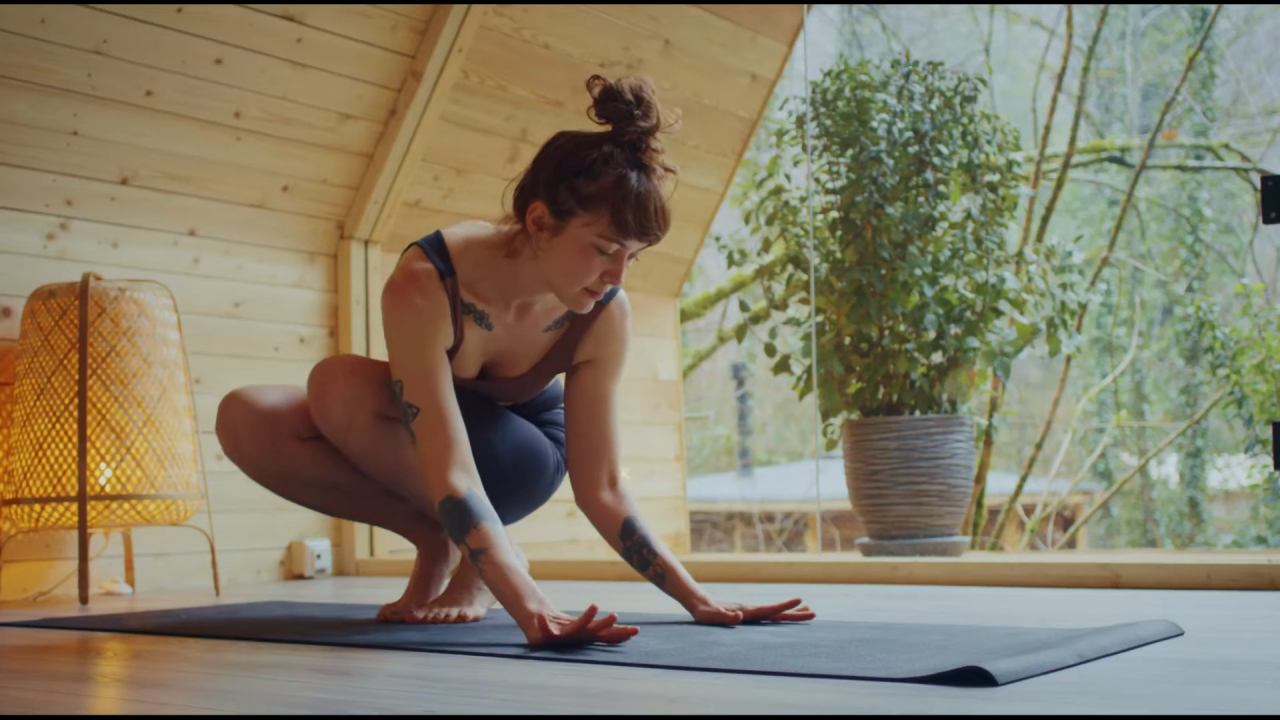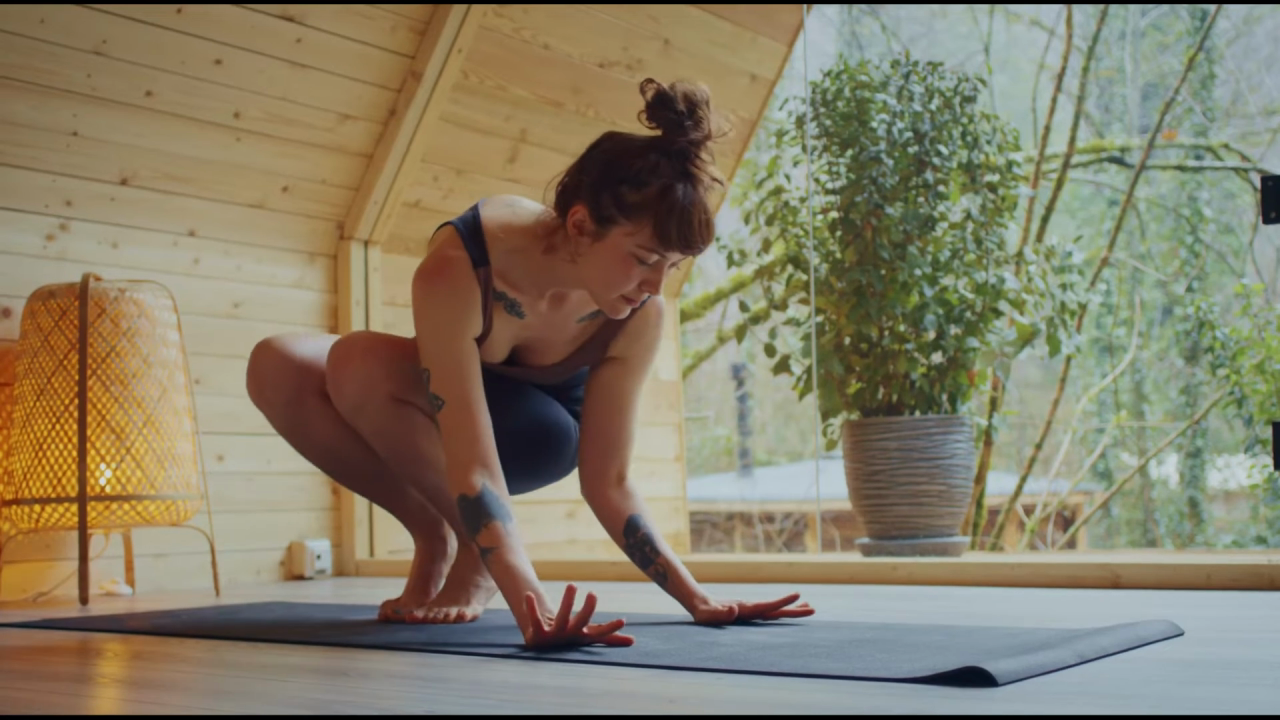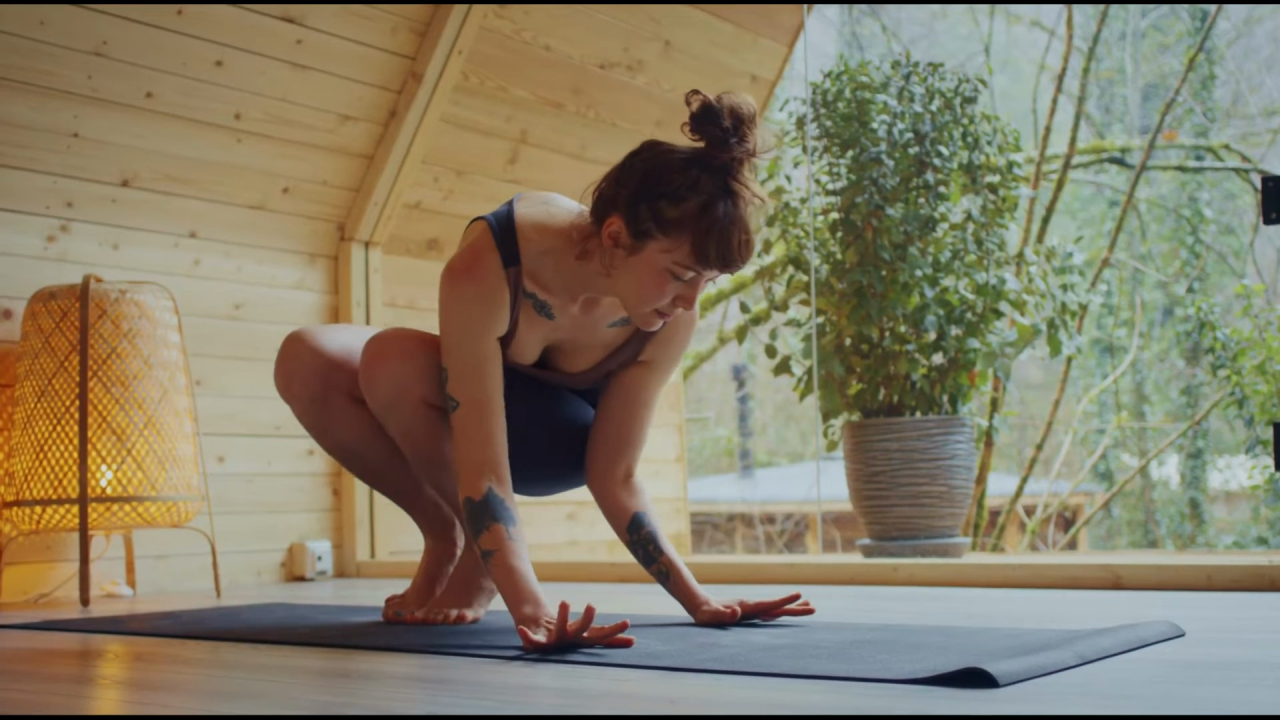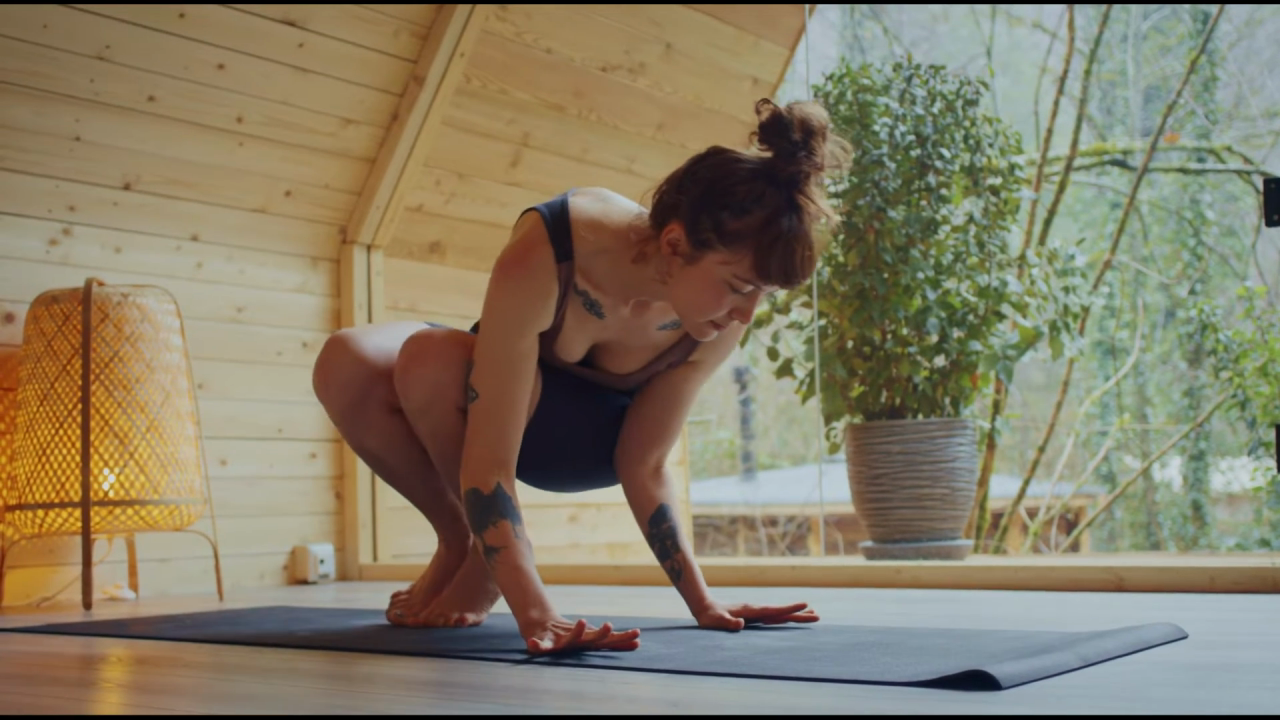
dt=0.5s
person 1, frame 1
left shoulder: (604, 317)
right shoulder: (423, 286)
left elbow: (601, 489)
right elbow: (451, 476)
left wrist: (697, 601)
right wrist: (532, 610)
left hip: (525, 455)
right hip: (416, 450)
left knee: (339, 388)
right knee: (245, 419)
left ankle: (478, 553)
right ankle: (437, 543)
person 1, frame 2
left shoulder: (640, 317)
right shoulder: (455, 269)
left elbow: (608, 484)
right elbow: (474, 468)
left wrist: (696, 599)
right wrist: (531, 607)
left hip: (542, 430)
right hip: (435, 418)
left knee: (358, 367)
right knee: (276, 369)
left ankle: (475, 560)
right ankle: (435, 538)
person 1, frame 3
left shoulder: (670, 324)
right shoulder: (486, 266)
left elbow: (614, 479)
right elbow: (483, 471)
left wrist: (697, 600)
right wrist: (531, 612)
left hip: (562, 438)
right hip: (457, 409)
left knee: (395, 364)
right knee: (306, 361)
left ankle: (478, 560)
right ankle: (444, 538)
person 1, frame 4
left shoulder: (719, 325)
right shoulder: (540, 259)
left elbow: (643, 467)
right elbow: (489, 461)
left wrist: (703, 603)
right wrist: (536, 615)
left hip: (591, 436)
right hip: (489, 396)
left knee: (432, 365)
right knee: (345, 364)
left ankle: (487, 565)
right ankle: (458, 541)
